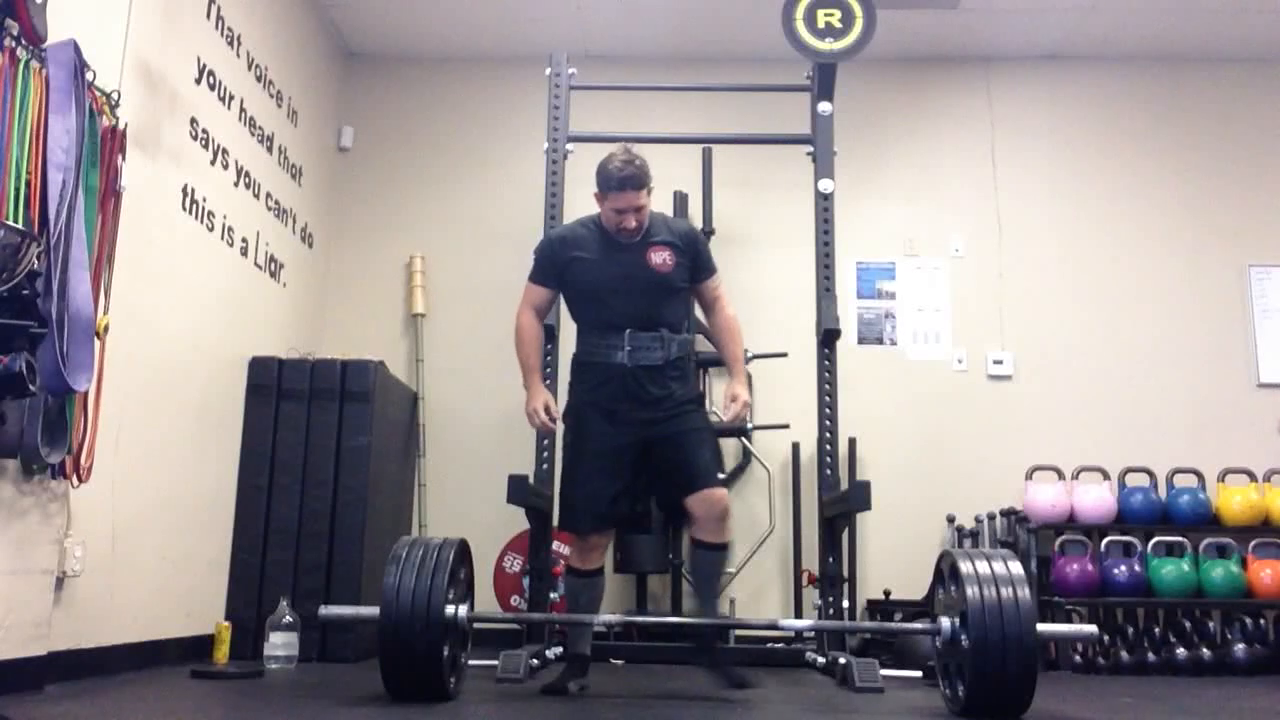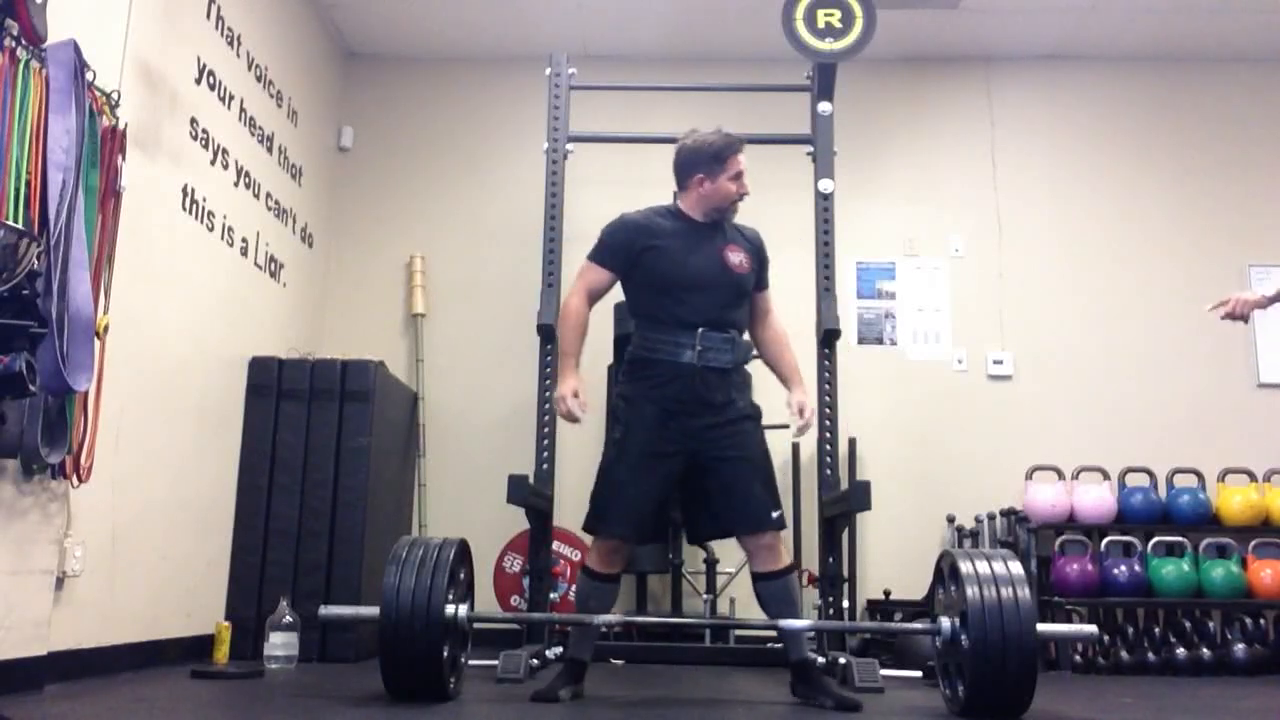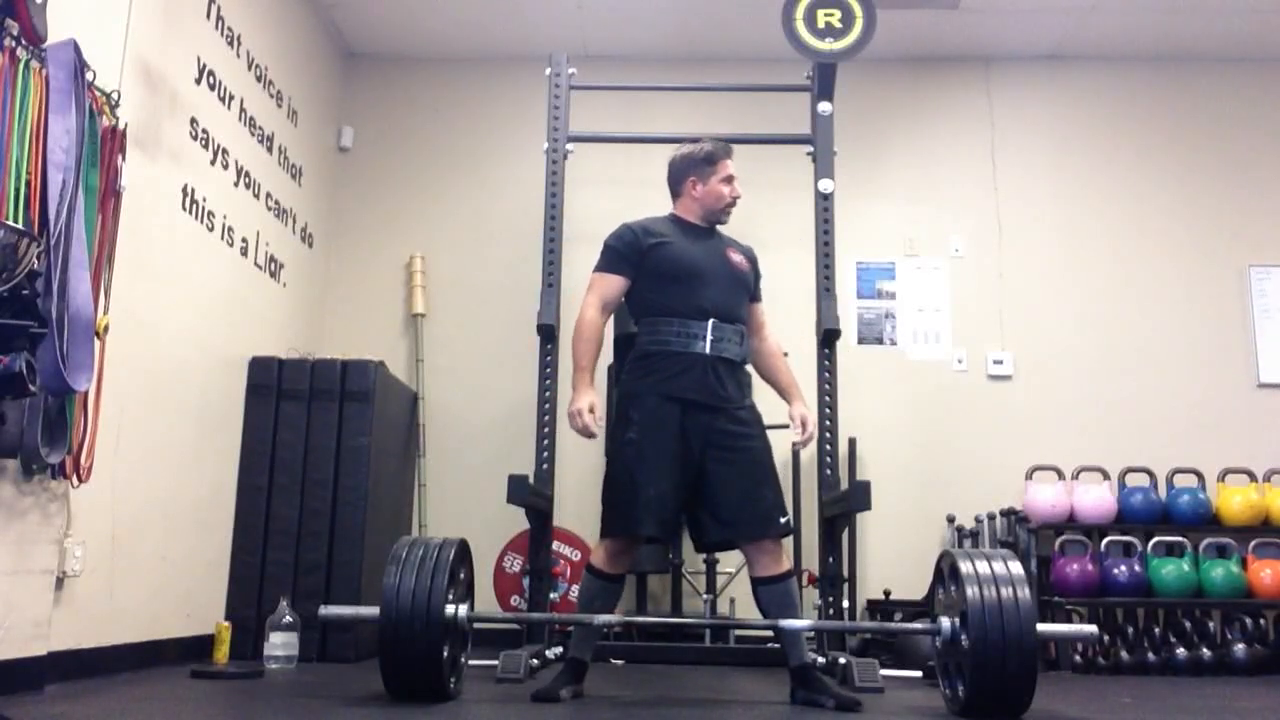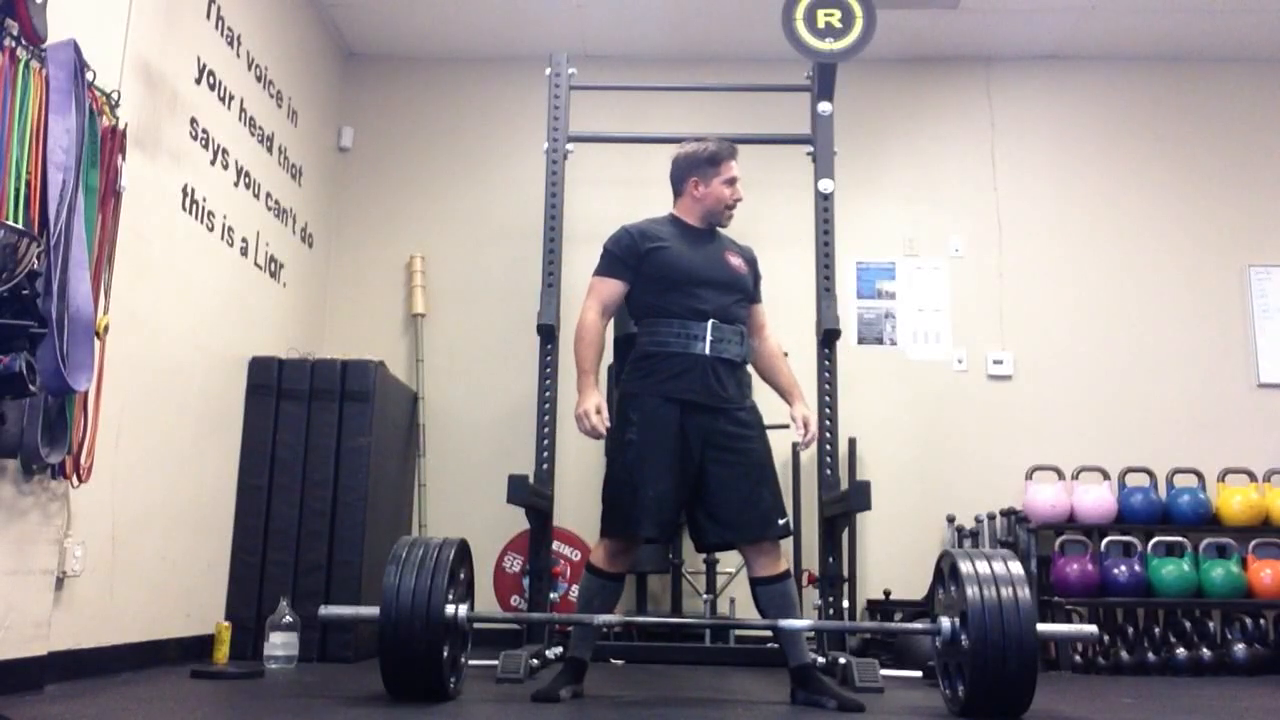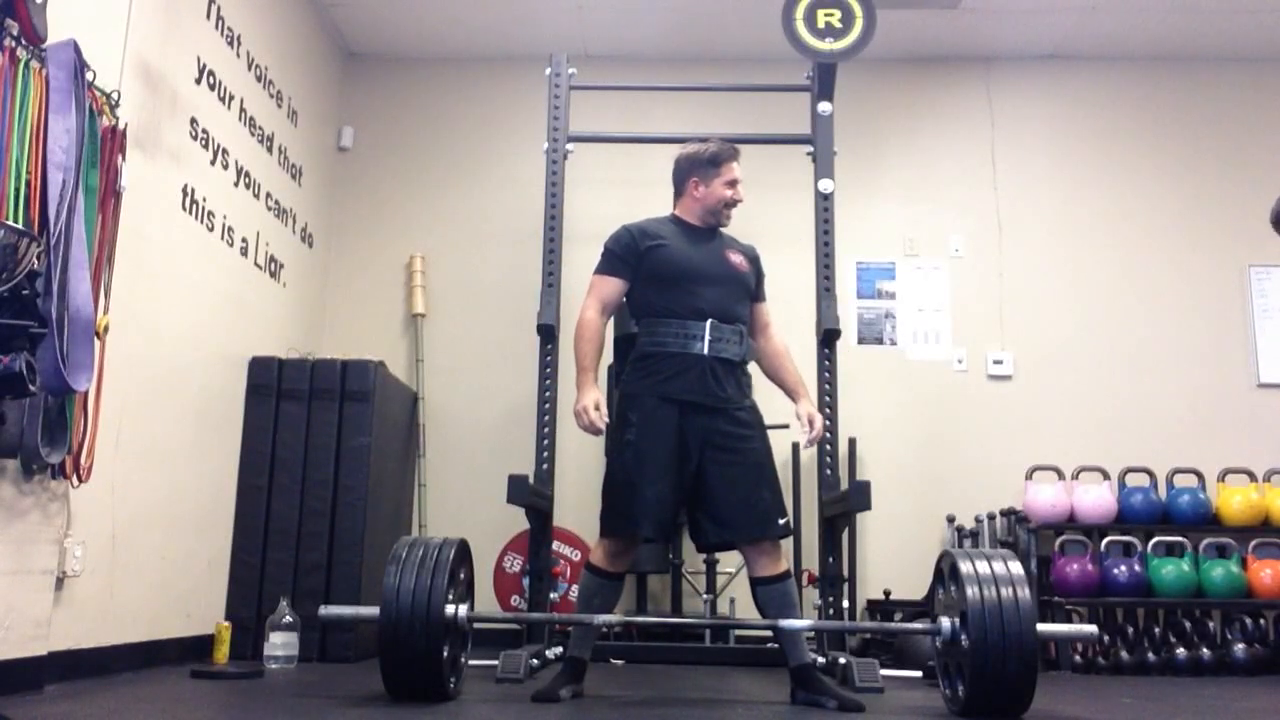
dt=1s
person 1, frame 1
left shoulder: (682, 238)
right shoulder: (564, 245)
left elbow: (717, 306)
right elbow: (530, 314)
left wrist: (737, 377)
right wrist: (534, 386)
left hip: (673, 396)
right hip: (598, 403)
left knee: (711, 503)
right knee: (589, 535)
left ankle: (709, 638)
right ankle: (576, 660)
person 1, frame 2
left shoulder: (747, 244)
right shoulder: (635, 231)
left elbow: (763, 322)
right elbow: (579, 297)
left wrist: (795, 385)
right wrist: (568, 373)
left hip: (727, 409)
right hip: (650, 406)
left knee: (764, 536)
right knee: (612, 539)
left ankle: (803, 671)
right ankle: (574, 667)
person 1, frame 3
left shoulder: (741, 255)
right shoulder: (639, 238)
left elbow: (760, 336)
right elbow: (595, 309)
left wrist: (795, 398)
right wrist: (583, 385)
left hip: (730, 409)
right hip: (655, 405)
left knee: (765, 538)
right knee: (621, 536)
left ankle: (803, 673)
right ankle: (575, 666)
person 1, frame 4
left shoulder: (740, 256)
right shoulder: (638, 240)
left elbow: (760, 337)
right elbow: (595, 313)
left wrist: (796, 399)
right wrist: (588, 389)
left hip: (731, 411)
right hip: (655, 407)
left knee: (763, 540)
right knee: (620, 537)
left ankle: (803, 673)
right ankle: (574, 666)
person 1, frame 5
left shoulder: (744, 255)
right shoulder: (639, 238)
left elbow: (764, 334)
right elbow: (595, 310)
left wrist: (801, 396)
right wrist: (587, 385)
left hip: (731, 410)
right hip: (654, 406)
left knee: (763, 540)
right knee: (620, 537)
left ankle: (803, 672)
right ankle: (574, 665)
